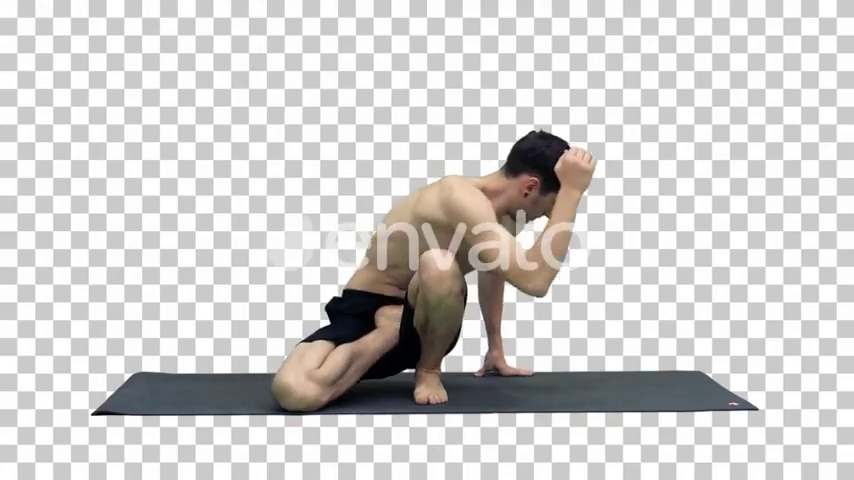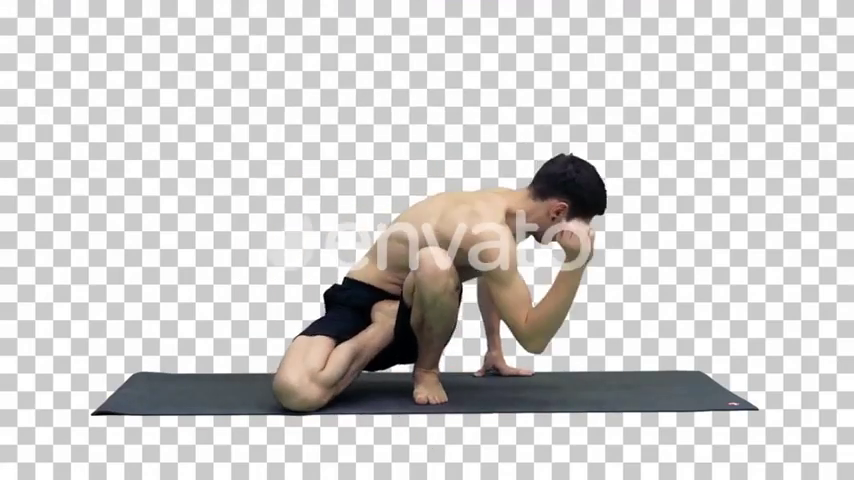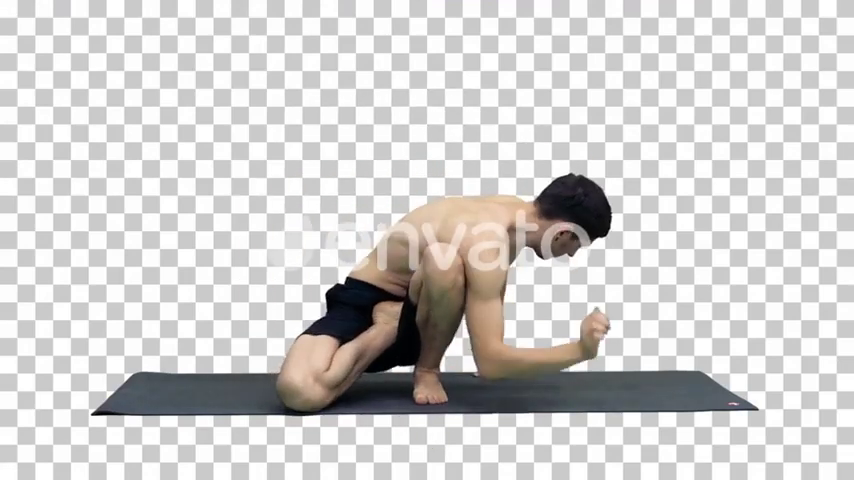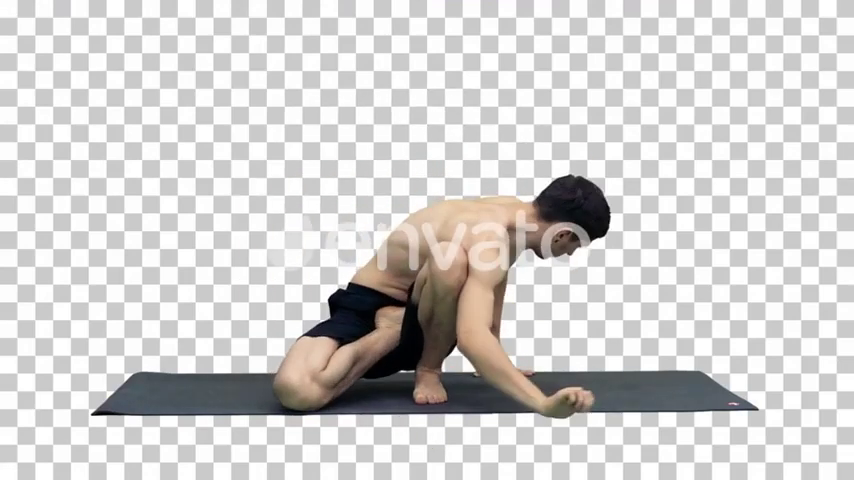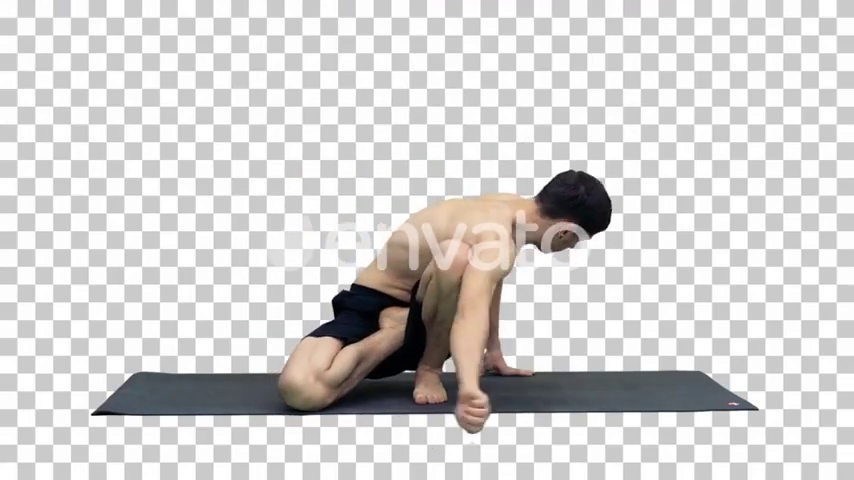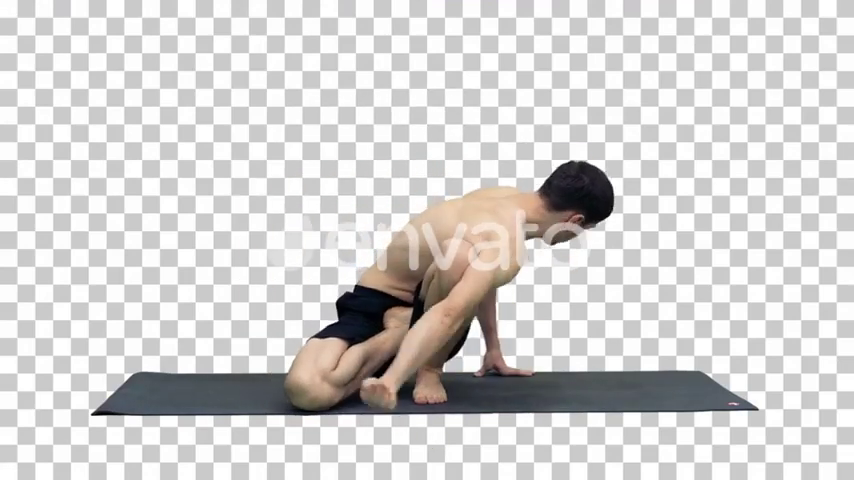
dt=0.2s
person 1, frame 1
left shoulder: (503, 213)
right shoulder: (462, 198)
left elbow: (494, 273)
right elbow: (533, 280)
left wrist: (496, 350)
right wrist: (572, 192)
left hip: (424, 322)
right hip: (363, 314)
right knee: (292, 392)
left ankle: (428, 369)
person 1, frame 2
left shoulder: (508, 209)
right shoulder: (490, 229)
left elbow: (492, 279)
right elbow: (533, 337)
left wrist: (494, 350)
right wrist: (574, 263)
left hip: (417, 312)
right hip: (362, 303)
right knee: (294, 391)
left ankle: (427, 368)
person 1, frame 3
left shoulder: (512, 211)
right shoulder: (488, 242)
right elbow: (489, 364)
left wrist: (495, 352)
right wrist: (580, 351)
left hip: (417, 311)
right hip: (364, 304)
right knee: (298, 392)
left ankle: (427, 370)
person 1, frame 4
left shoulder: (512, 214)
right shoulder: (488, 242)
left elbow: (492, 285)
right elbow: (471, 339)
left wrist: (495, 354)
right wrist: (544, 403)
left hip: (420, 319)
right hip: (366, 309)
right knee: (295, 390)
left ankle: (428, 370)
person 1, frame 5
left shoulder: (511, 208)
right shoulder: (496, 237)
left elbow: (487, 283)
right elbow: (469, 314)
left wrist: (494, 353)
right wrist: (471, 390)
left hip: (423, 319)
right hip: (371, 311)
left ankle: (429, 369)
person 1, frame 6
left shoulder: (505, 200)
right shoulder: (506, 244)
right elbow: (448, 314)
left wrist: (493, 348)
right wrist: (392, 381)
left hip: (419, 308)
right hip: (374, 310)
left ankle: (429, 367)
